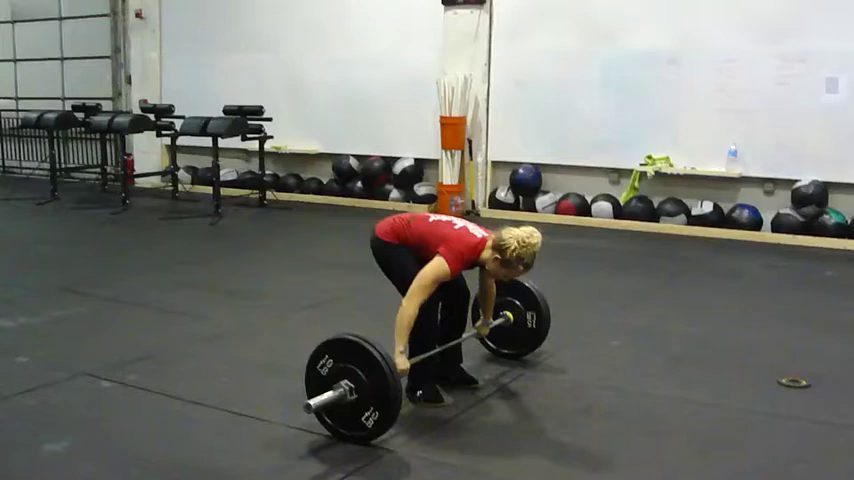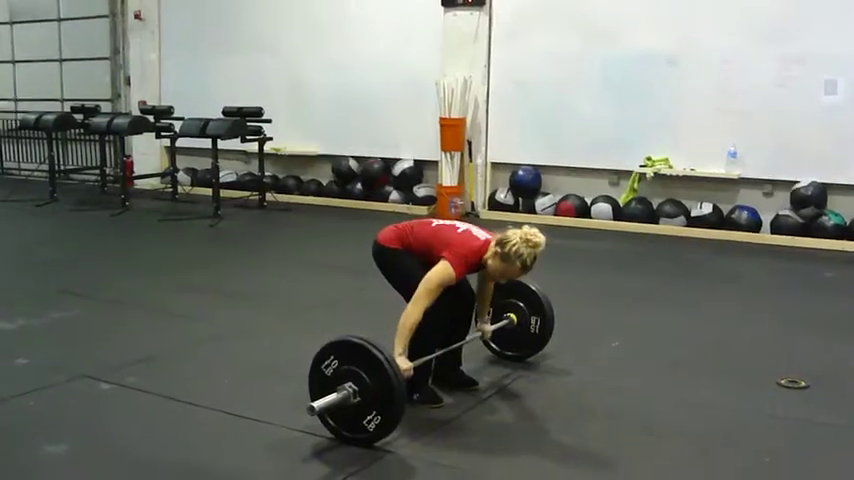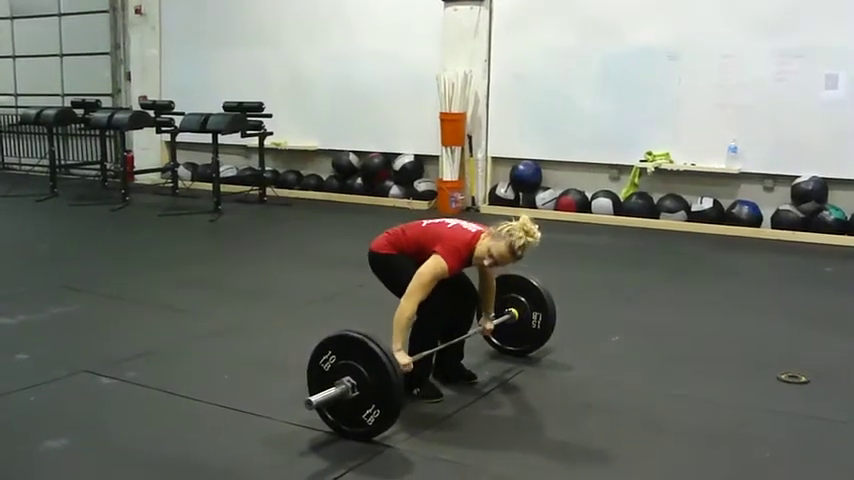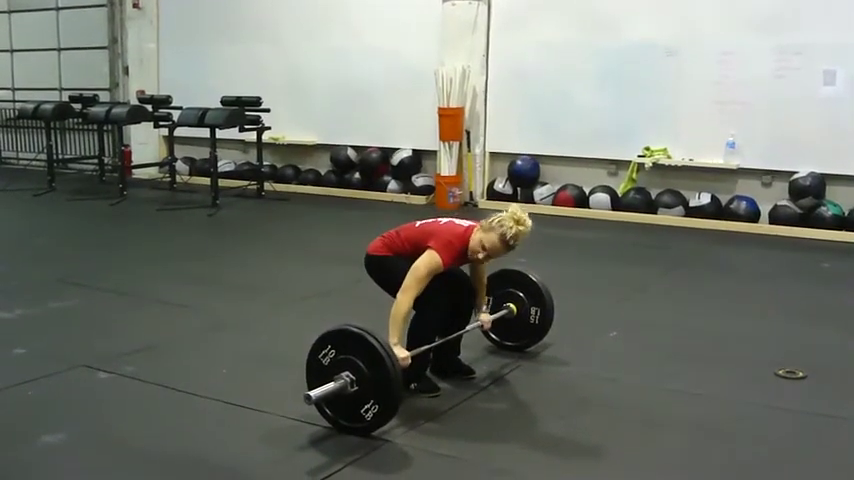
dt=0.5s
person 1, frame 1
left shoulder: (492, 247)
right shoulder: (459, 252)
left elbow: (487, 286)
right elbow: (411, 302)
left wrist: (486, 321)
right wrist: (399, 354)
left hip: (417, 239)
right hip: (390, 240)
left knee: (459, 296)
right knee: (427, 303)
left ankle: (448, 369)
right ankle: (419, 383)
person 1, frame 2
left shoulder: (493, 249)
right shoulder: (463, 255)
left elbow: (486, 284)
right elbow: (416, 306)
left wrist: (483, 320)
right wrist: (399, 356)
left hip: (420, 247)
right hip: (391, 247)
left knee: (464, 299)
right knee: (433, 306)
left ankle: (447, 371)
right ankle: (416, 385)
person 1, frame 3
left shoulder: (490, 243)
right shoulder: (455, 249)
left elbow: (487, 283)
right elbow: (409, 300)
left wrist: (488, 317)
right wrist: (398, 351)
left hip: (416, 254)
right hip: (386, 254)
left knee: (467, 297)
right knee: (436, 305)
left ankle: (448, 366)
right ankle: (414, 379)
person 1, frame 4
left shoulder: (481, 238)
right shoulder: (449, 243)
left elbow: (479, 280)
right elbow: (405, 295)
left wrist: (481, 310)
right wrist: (395, 345)
left hip: (413, 255)
right hip: (382, 256)
left knee: (465, 293)
right knee: (434, 301)
left ankle: (445, 361)
right ankle: (412, 374)
